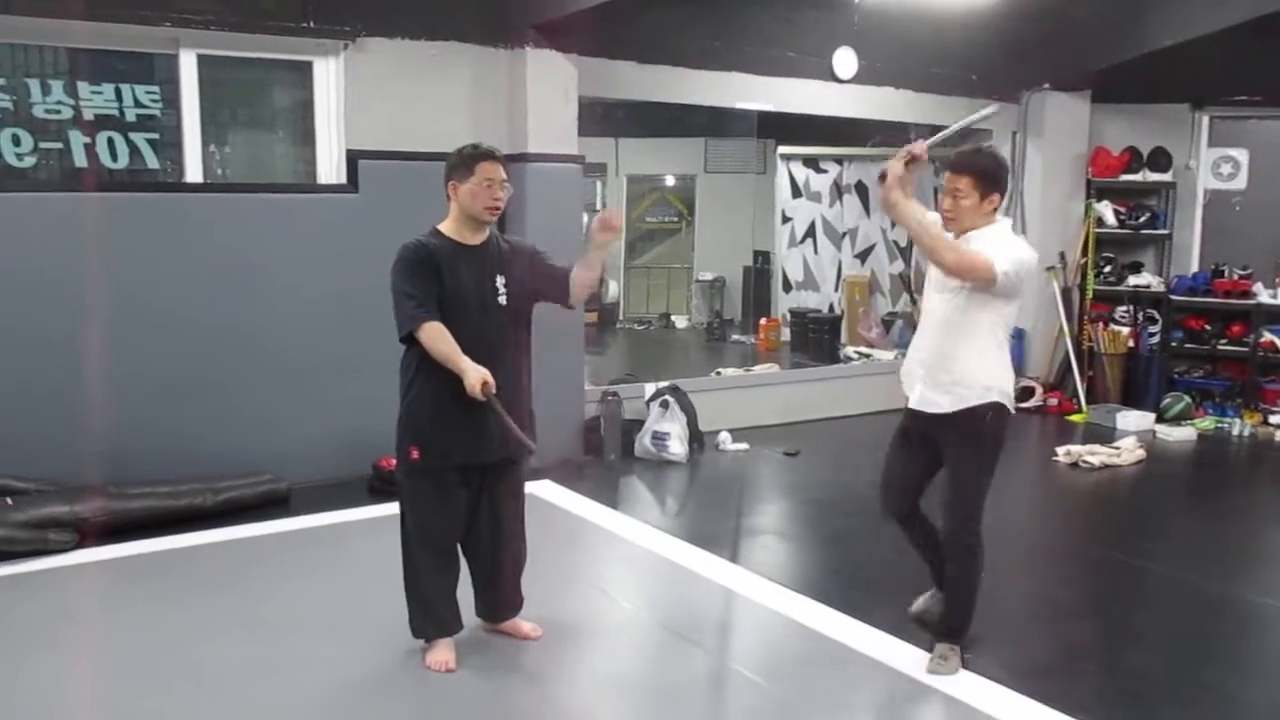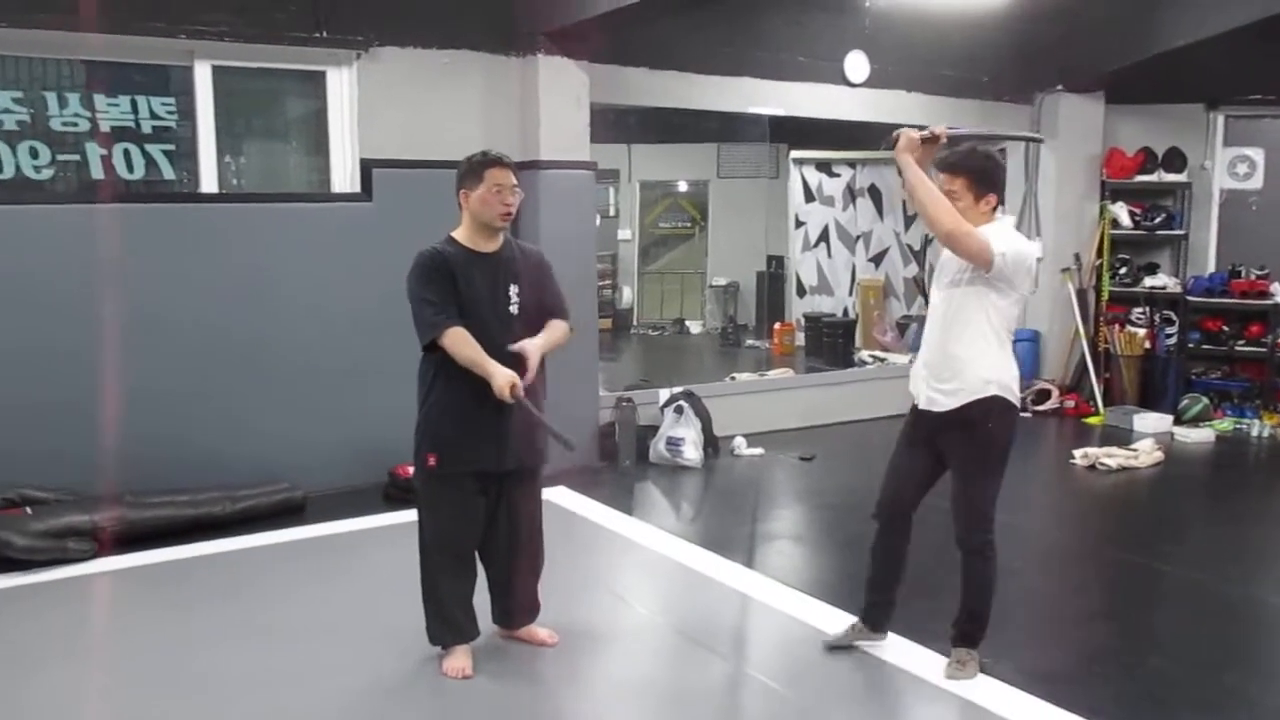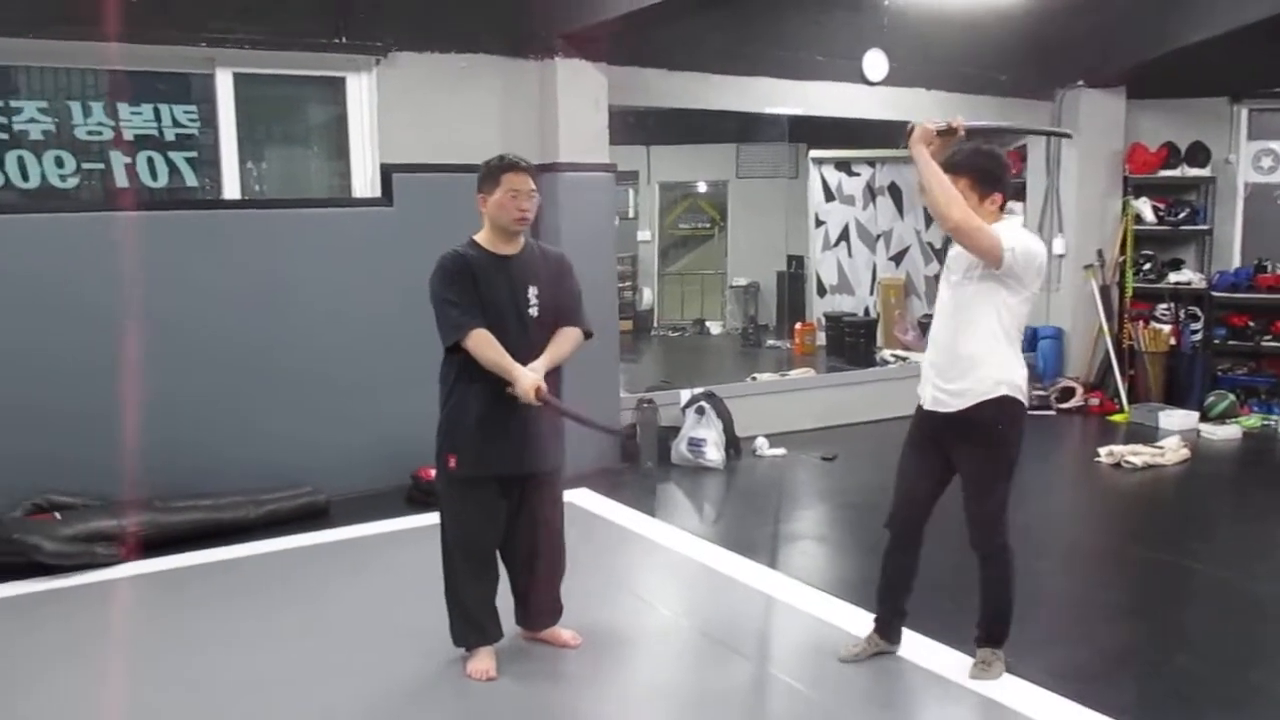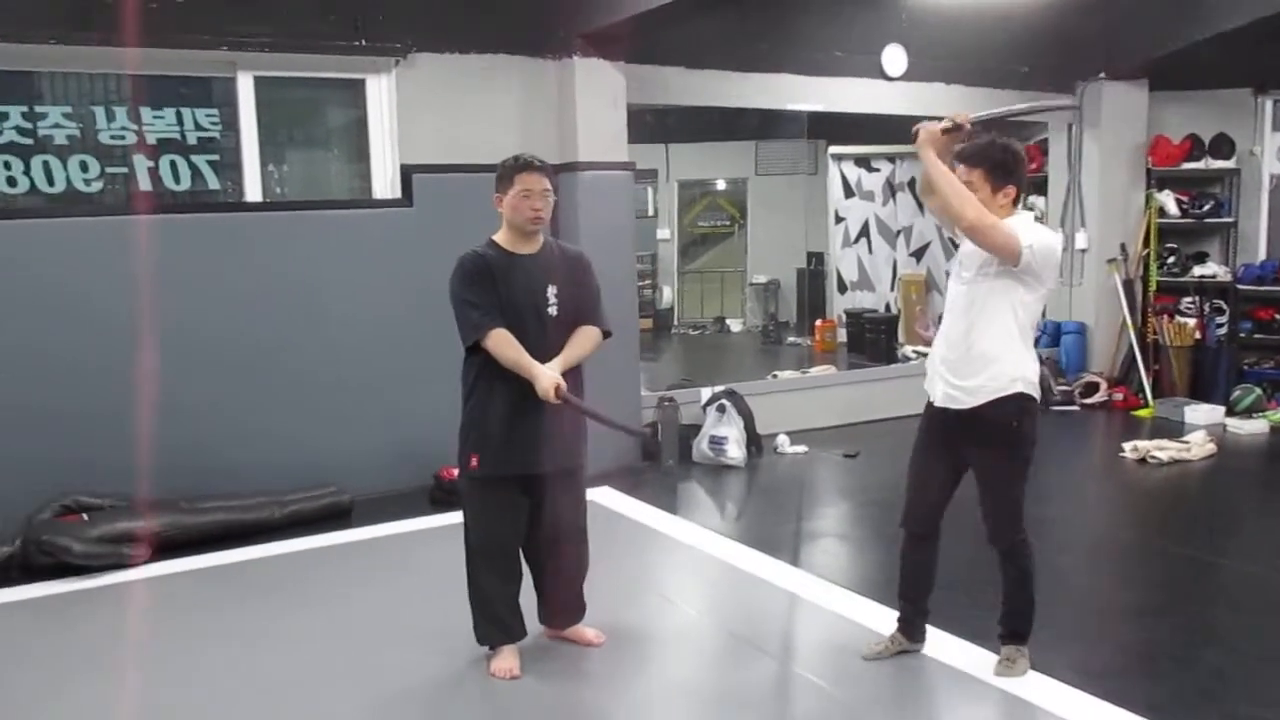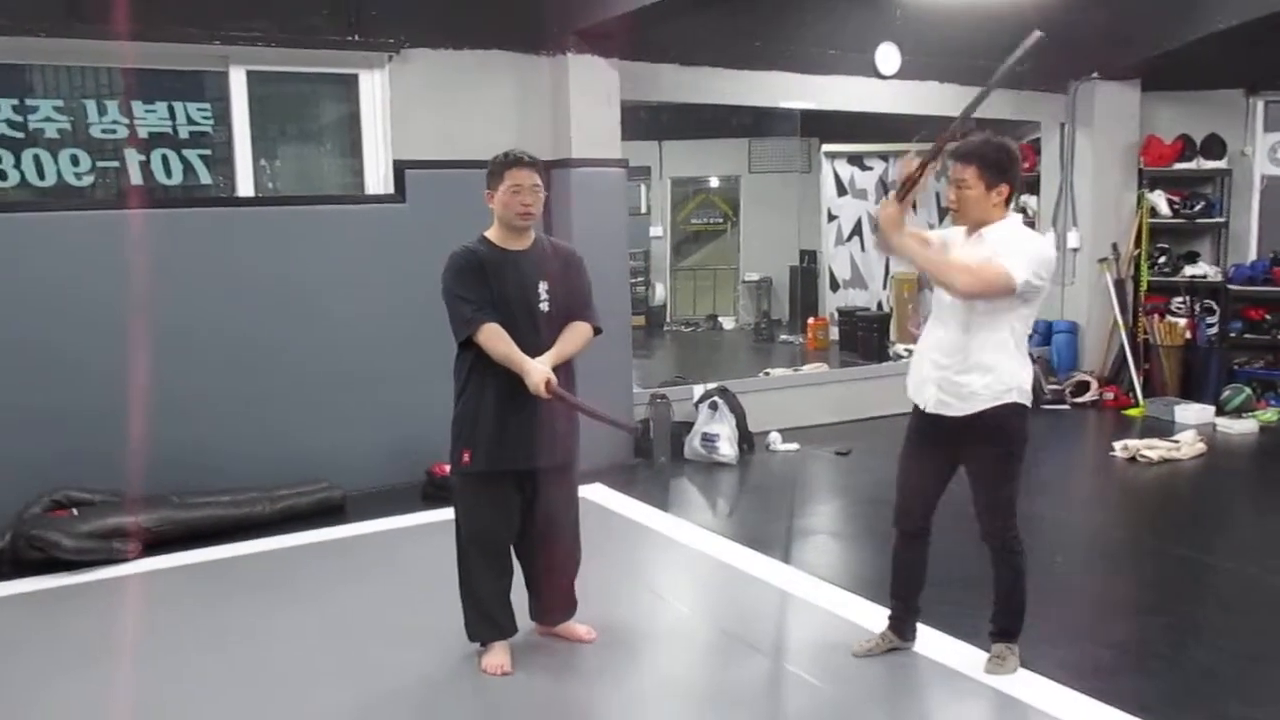
dt=0.2s
person 1, frame 1
left shoulder: (1013, 254)
right shoulder: (946, 233)
left elbow: (954, 263)
right elbow: (902, 207)
left wrist: (901, 196)
right wrist: (898, 174)
left hip: (975, 408)
right hip: (923, 400)
left knee: (962, 525)
right knee: (897, 500)
left ankle: (950, 638)
right ankle: (947, 585)
person 1, frame 2
left shoulder: (1014, 251)
right shoulder: (959, 236)
left elbow: (949, 228)
right elbow: (923, 201)
left wrist: (908, 160)
right wrist: (923, 159)
left hip: (981, 408)
right hip: (930, 402)
left knee: (973, 533)
right knee: (891, 511)
left ankle: (966, 644)
right ankle: (874, 619)
person 1, frame 3
left shoulder: (1023, 249)
right shoulder: (965, 239)
left elbow: (957, 220)
right elbow: (935, 199)
left wrist: (922, 153)
right wrist: (937, 153)
left hip: (988, 408)
right hip: (936, 405)
left knee: (987, 535)
right knee: (903, 521)
left ankle: (991, 646)
right ankle: (886, 631)
person 1, frame 4
left shoulder: (1038, 242)
right shoulder: (975, 232)
left elbow: (969, 218)
right elbow: (945, 204)
left wrist: (928, 155)
right wrist: (939, 149)
left hip: (1000, 406)
right hip: (945, 402)
left knee: (1006, 533)
right knee: (918, 521)
left ankle: (1015, 642)
right ankle: (910, 629)
person 1, frame 5
left shoulder: (1031, 248)
right shoulder: (953, 238)
left elbow: (965, 281)
right elbow: (891, 237)
left wrist: (907, 241)
right wrist: (903, 191)
left hip: (993, 412)
right hip: (931, 405)
left knee: (999, 533)
right knee: (909, 520)
left ankle: (1006, 639)
right ankle: (901, 626)
person 2, frame 1
left shoulder: (516, 255)
right shoulder: (418, 255)
left elbow: (572, 287)
right elbow: (424, 323)
left wrist: (599, 245)
right wrist: (463, 367)
left hip: (503, 417)
right hip: (434, 420)
left knee: (502, 525)
right knee: (431, 530)
left ankle: (499, 609)
right ankle: (436, 631)
person 2, frame 2
left shoulder: (531, 262)
right shoulder: (434, 264)
left elbow: (559, 320)
right elbow: (447, 332)
left wrist: (539, 343)
right wrist: (492, 371)
left hip: (517, 421)
right hip: (452, 425)
left knee: (519, 532)
right knee: (449, 537)
left ankle: (516, 617)
right ankle: (455, 638)
person 2, frame 3
left shoulder: (554, 265)
right shoulder: (455, 267)
left elbow: (572, 328)
right elbow: (471, 333)
left wrist: (540, 367)
right wrist: (516, 373)
left hip: (538, 423)
right hip: (473, 426)
left knee: (541, 531)
right knee: (471, 539)
left ankle: (539, 619)
right ankle: (478, 639)
person 2, frame 4
left shoulder: (573, 263)
right shoulder: (474, 267)
left elbow: (592, 327)
right elbow: (491, 333)
left wrist: (557, 367)
right wrist: (535, 372)
left hip: (560, 419)
right hip: (494, 424)
left knee: (564, 530)
right knee: (494, 538)
left ankle: (562, 617)
right ankle: (503, 638)
person 2, frame 5
left shoulder: (565, 260)
right shoulder: (467, 263)
left elbow: (583, 324)
right elbow: (483, 329)
left wrist: (547, 361)
right wrist: (525, 368)
left hip: (552, 416)
right hip: (487, 420)
left knee: (556, 527)
right knee: (485, 534)
left ankle: (554, 614)
right ankle: (494, 635)
